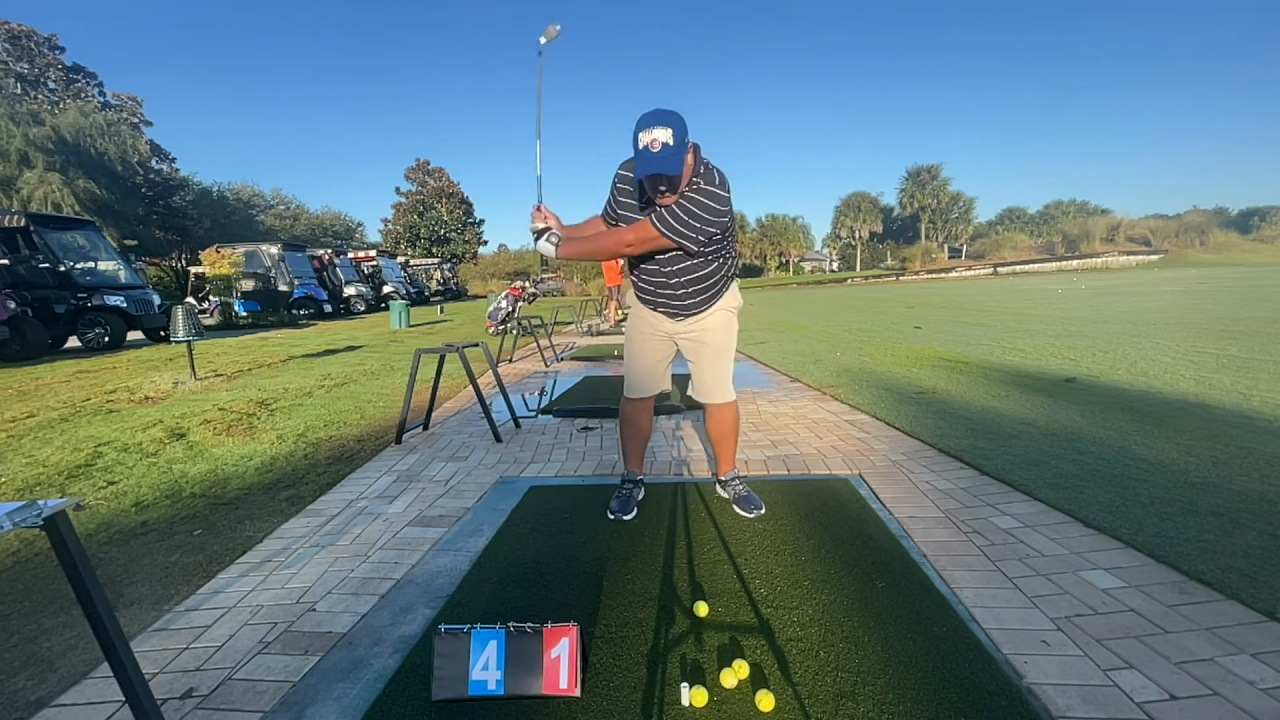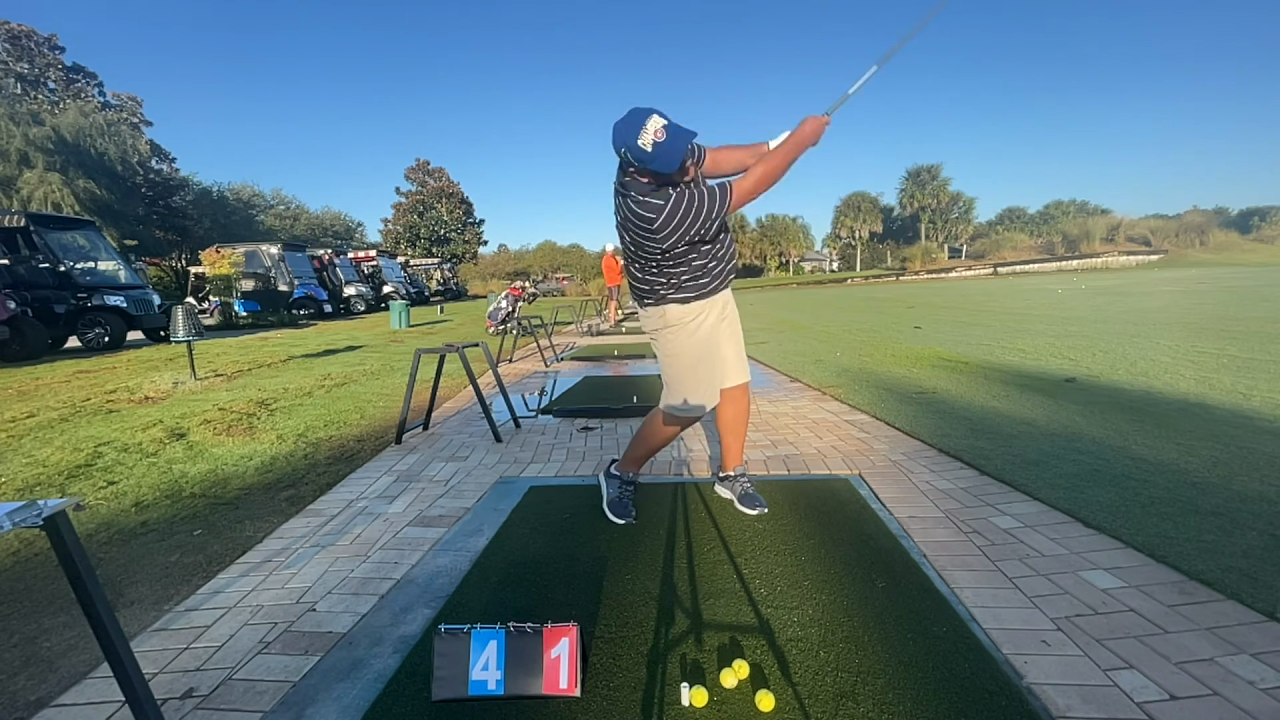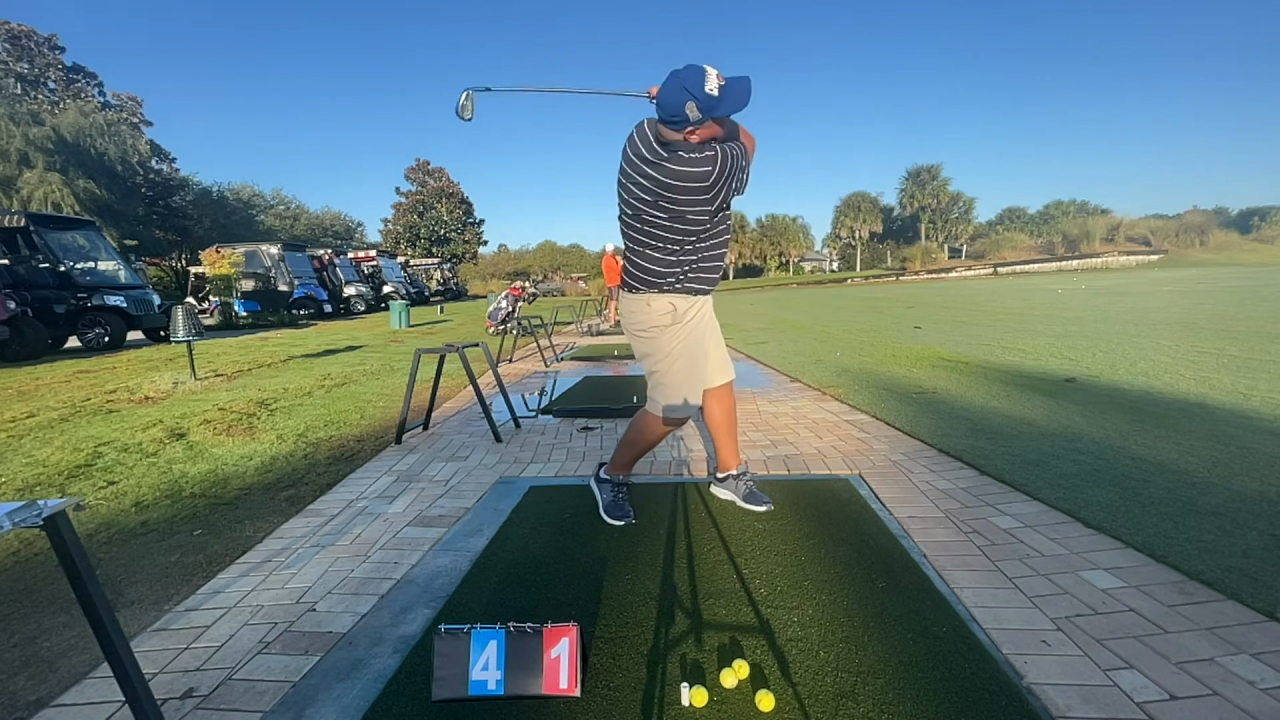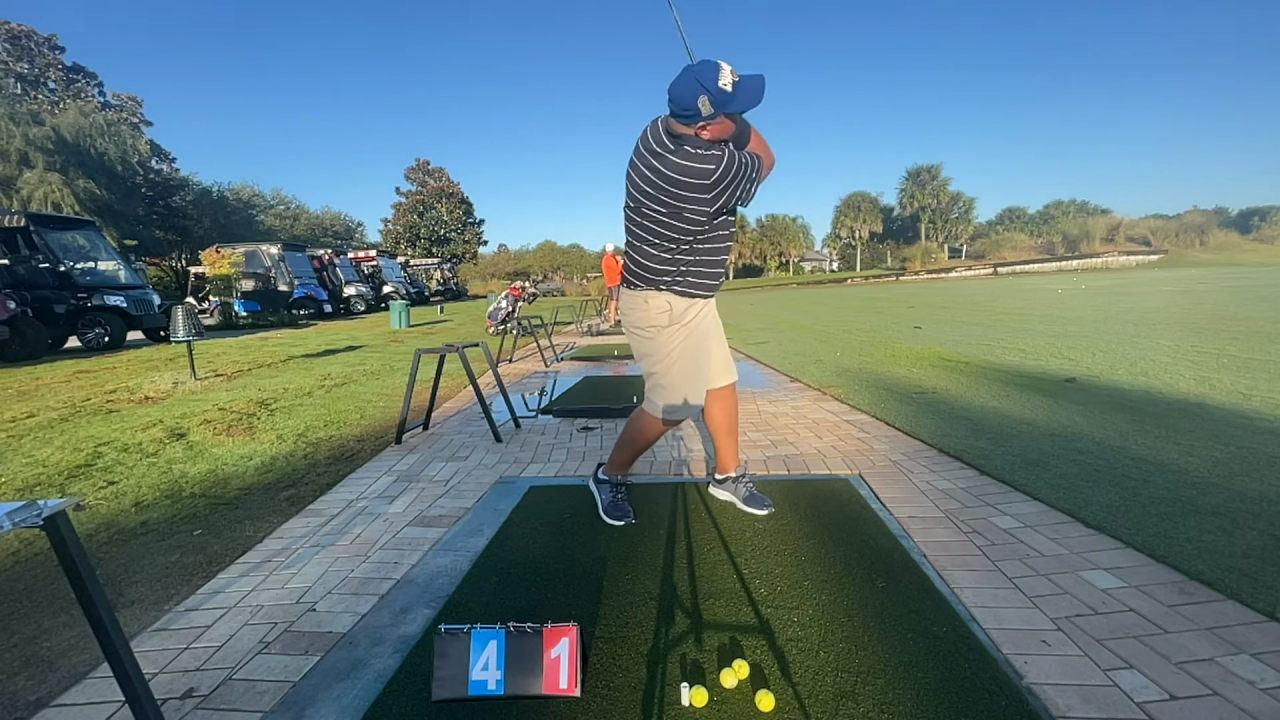
dt=0.3s
person 1, frame 1
left shoulder: (710, 192)
right shoulder: (628, 175)
left elbow: (629, 242)
right elbow: (607, 223)
left wrist: (559, 247)
right wrist: (563, 231)
left hip: (707, 308)
right hip: (650, 307)
left knee: (718, 395)
right knee: (638, 394)
left ankle: (728, 476)
right ankle: (632, 480)
person 1, frame 2
left shoulder: (664, 151)
right shoulder: (651, 208)
right elbow: (742, 192)
left wrist: (775, 146)
right wrist: (798, 144)
left hip: (711, 293)
right hip: (675, 311)
left knee: (734, 384)
right knee: (687, 407)
left ankle: (731, 476)
right ankle: (622, 473)
person 1, frame 3
left shoulder: (644, 133)
right shoulder: (707, 171)
right elbow: (745, 143)
left hip: (683, 297)
right hip: (664, 306)
left knee: (718, 382)
right knee: (674, 406)
left ankle: (729, 473)
right ankle: (611, 476)
person 1, frame 4
left shoulder: (660, 131)
right shoulder: (710, 170)
right elbow: (764, 162)
left wrist: (728, 110)
right wrist: (734, 119)
left hip: (689, 299)
right hip: (663, 305)
left knee: (721, 383)
right knee: (671, 405)
left ankle: (728, 475)
right ankle: (609, 476)
